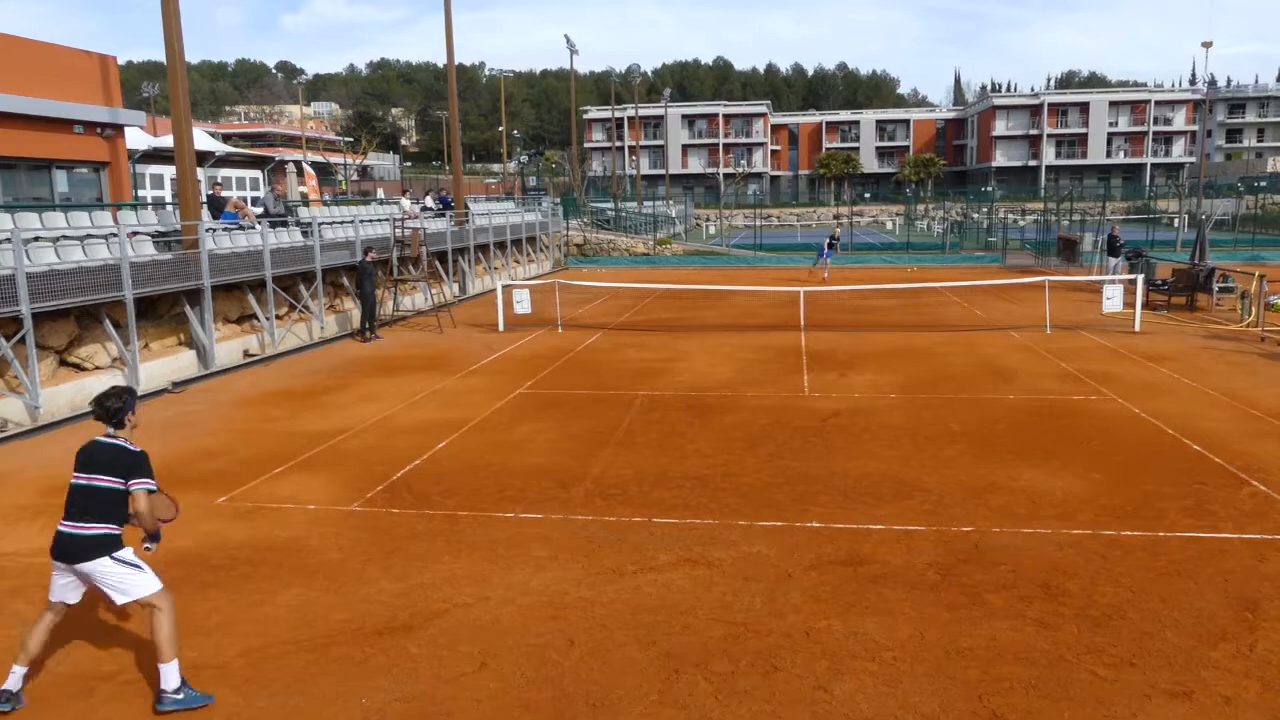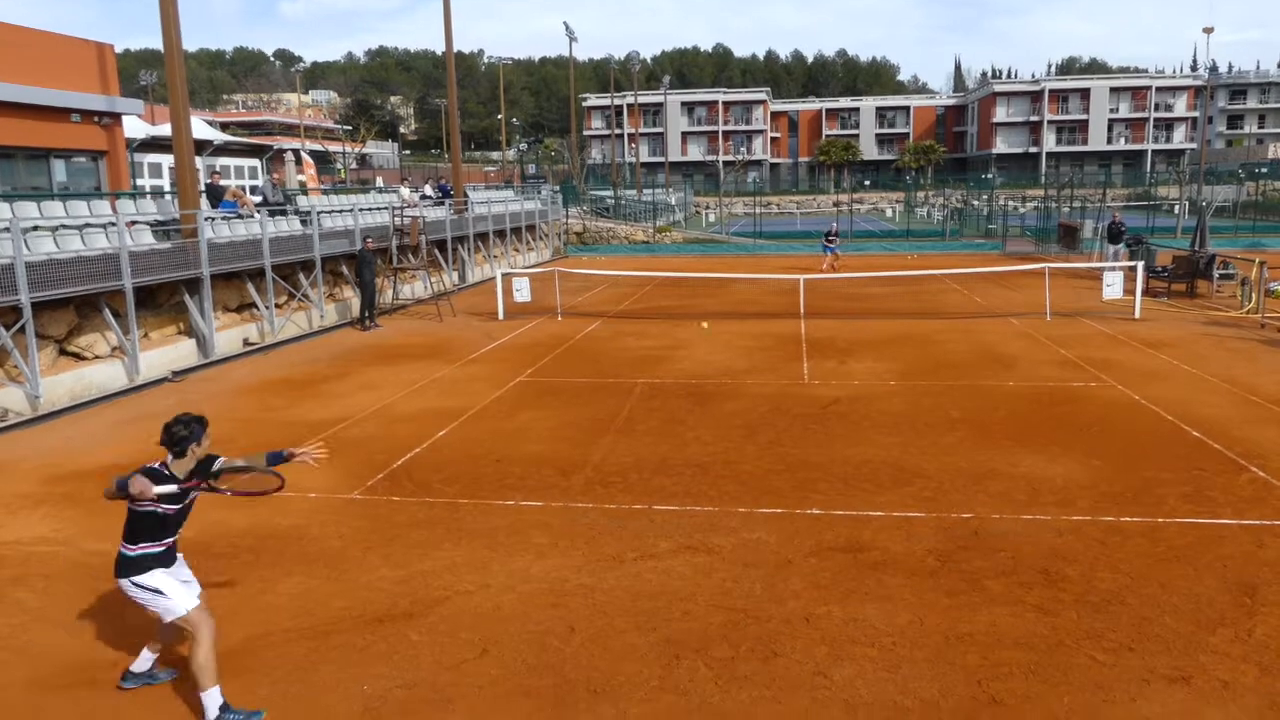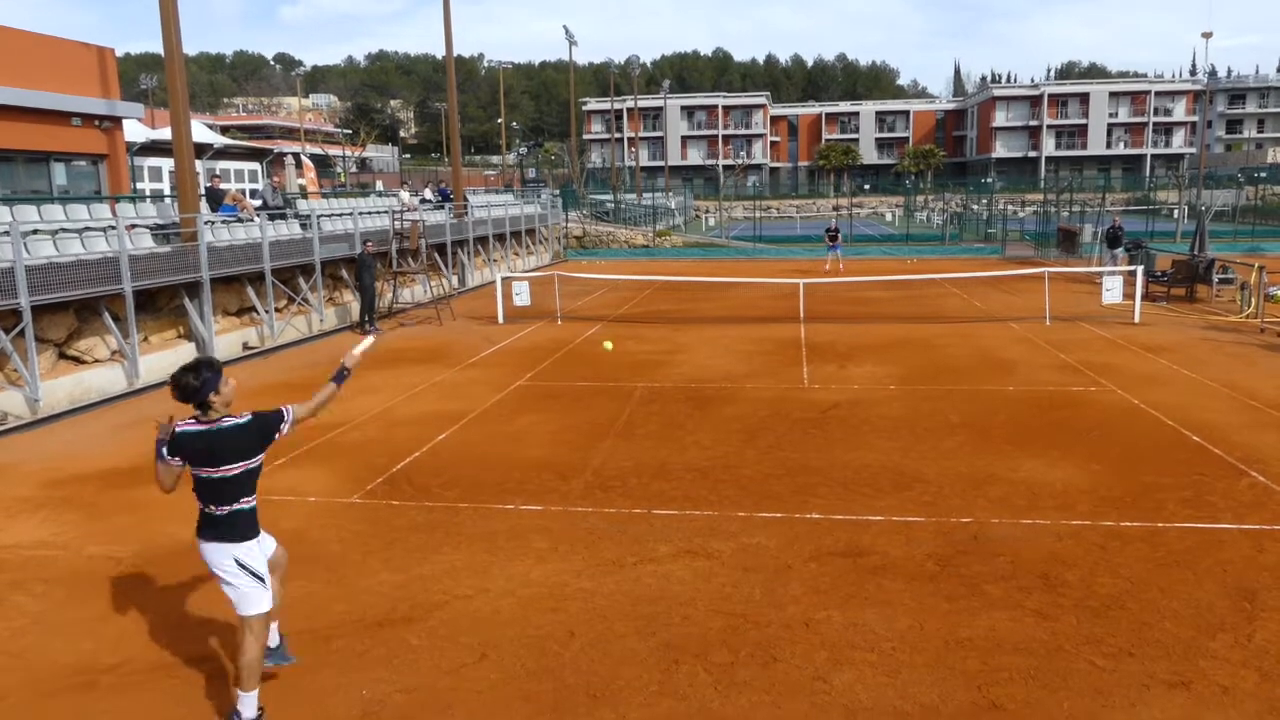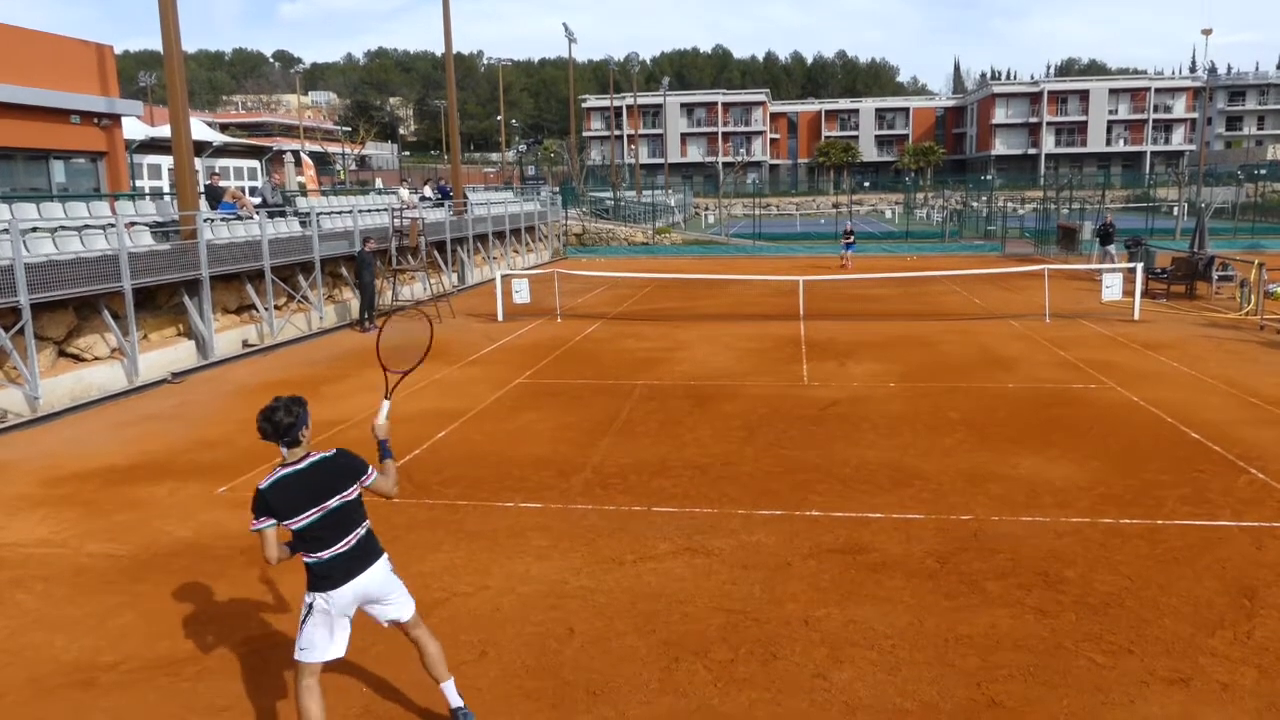
dt=0.5s
person 1, frame 1
left shoulder: (86, 450)
right shoulder: (134, 456)
right elbow: (142, 508)
left wrist: (138, 522)
right wrist: (152, 532)
left hip: (64, 547)
right hip: (98, 550)
left knee: (53, 612)
right knee: (162, 603)
right ankle: (171, 691)
person 1, frame 2
left shoulder: (201, 467)
right shoulder: (148, 476)
left elbow: (245, 464)
right elbow: (110, 492)
left wrist: (288, 455)
right wrist: (130, 485)
left hip: (167, 560)
right hip: (140, 571)
left knee: (189, 614)
right knee: (202, 626)
left ankle: (138, 671)
person 1, frame 3
left shoulder: (180, 434)
right shoulder: (253, 426)
left elbow: (166, 484)
right elbow: (310, 408)
left wrist: (160, 443)
right wrist: (343, 372)
left hip: (212, 536)
right hip: (232, 543)
left knee: (274, 558)
right knee: (255, 624)
left ankle: (270, 647)
person 1, frame 4
left shoulder: (266, 492)
right shoulder: (339, 461)
left elbow: (272, 555)
right elbow: (391, 490)
right wrist: (385, 444)
left hip: (328, 590)
right hip: (373, 569)
left knee: (307, 678)
right knee: (417, 630)
